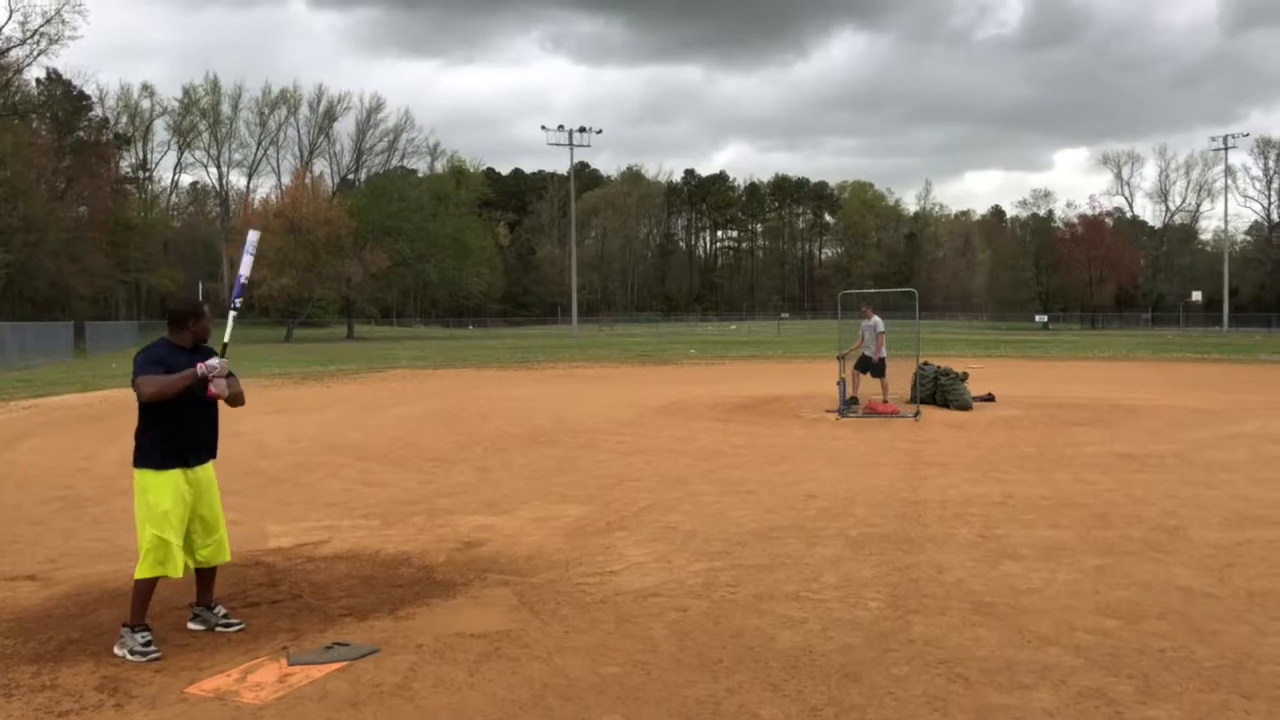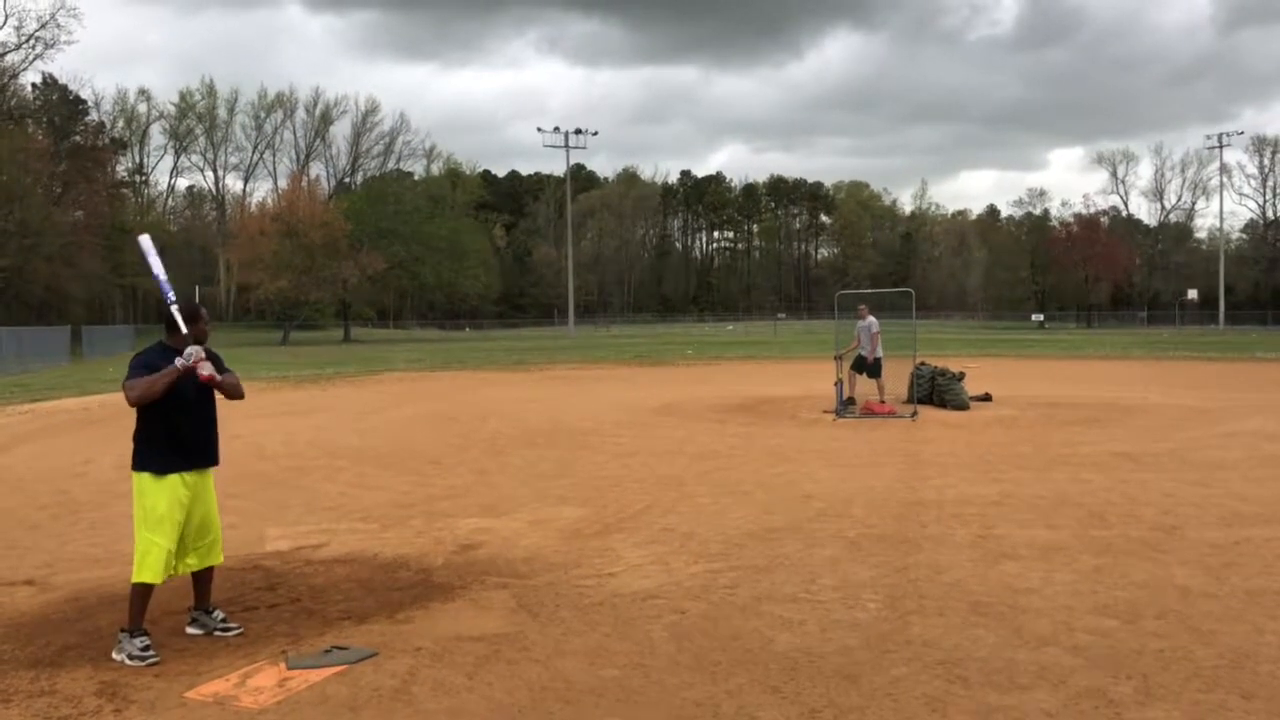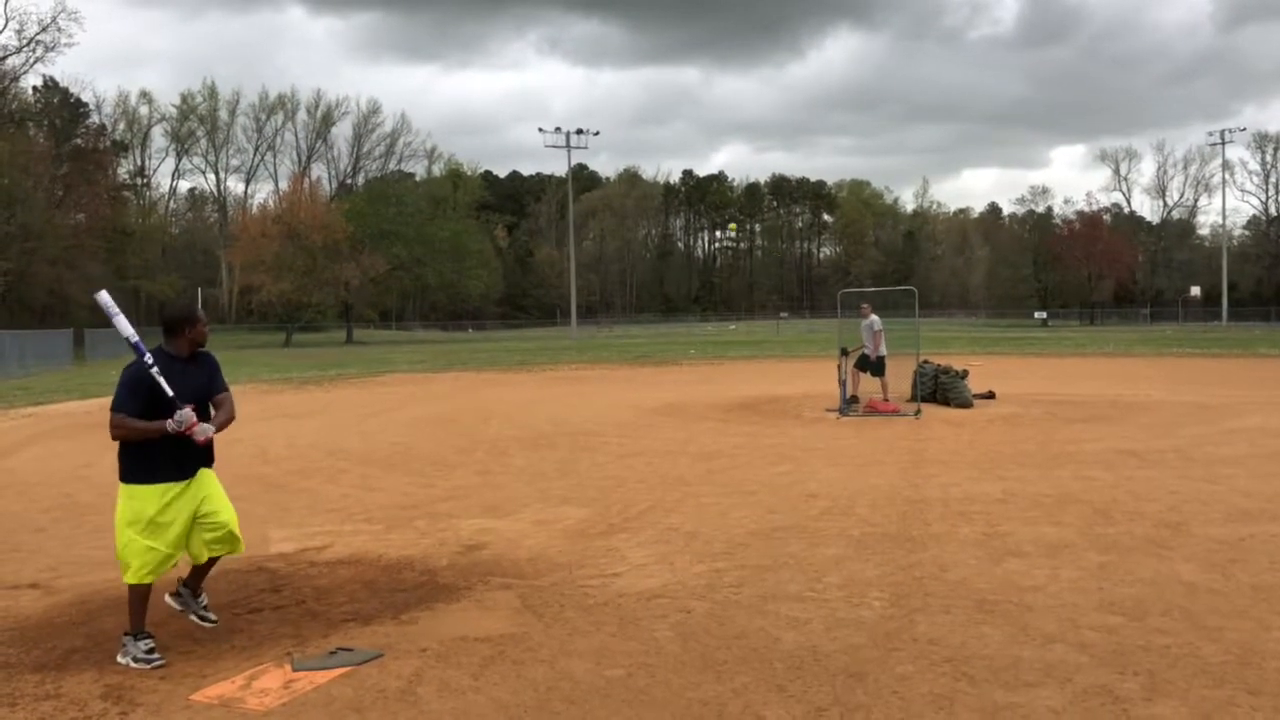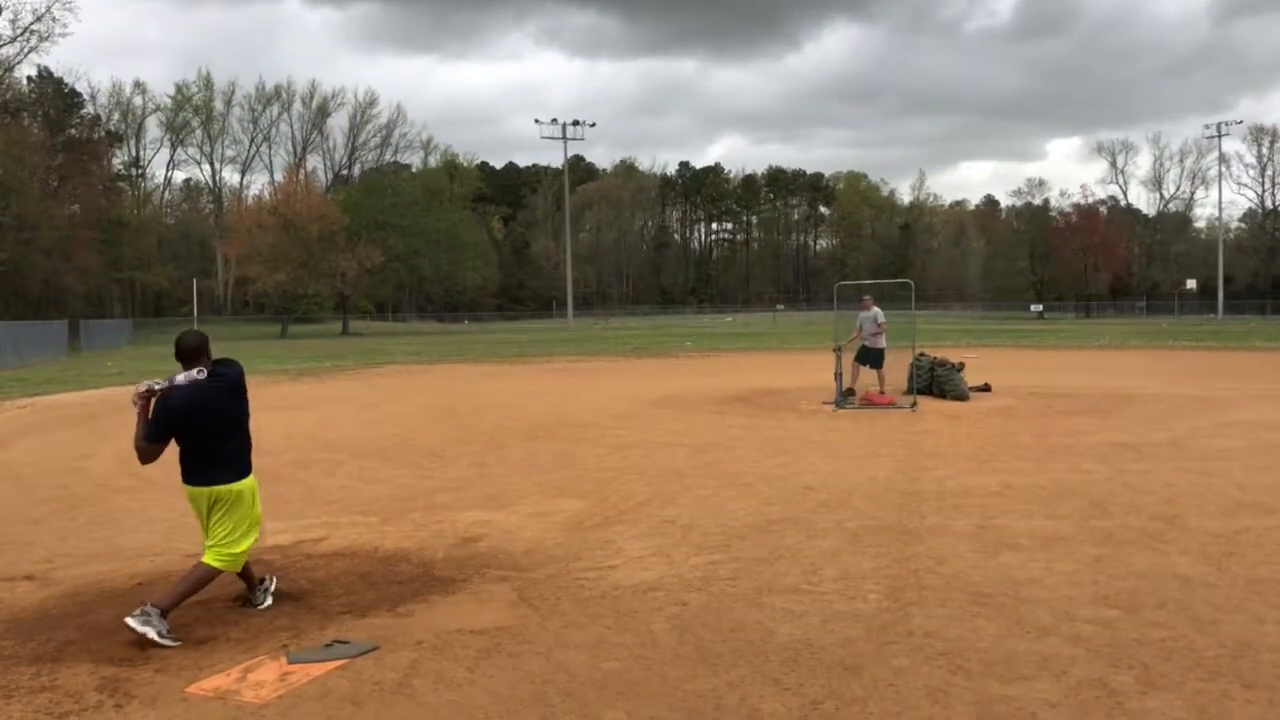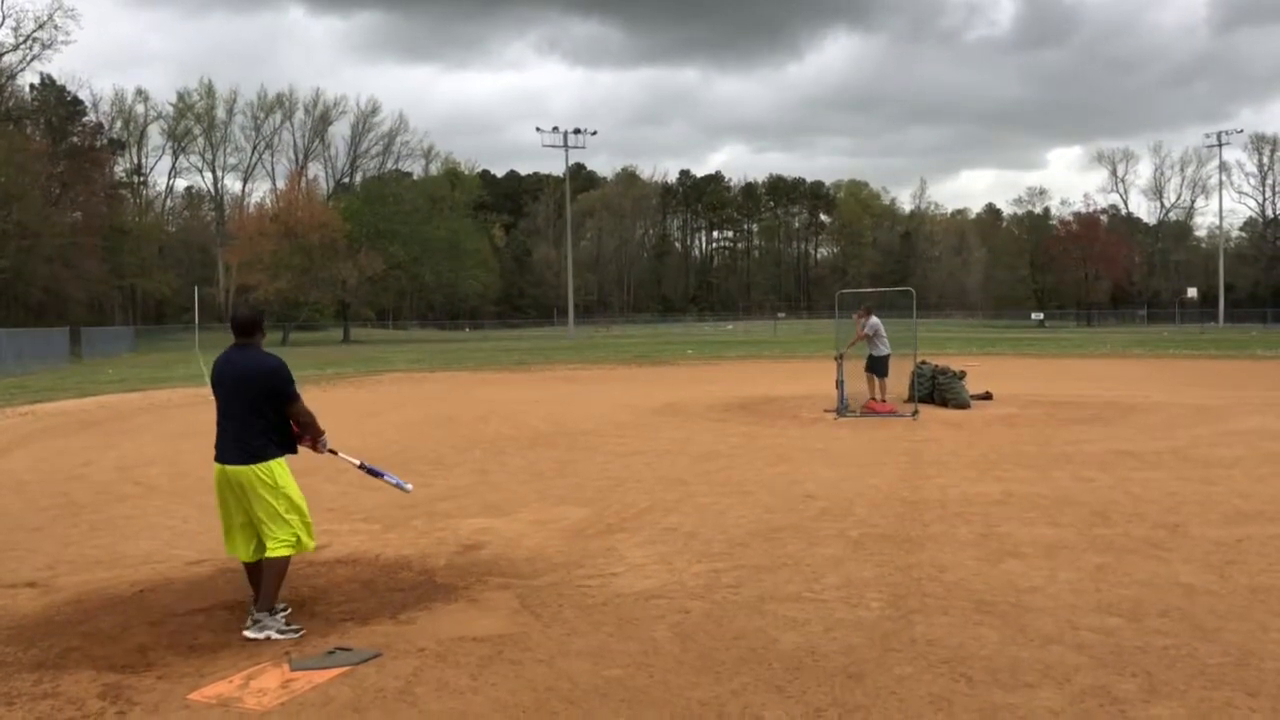
dt=1s
person 1, frame 1
left shoulder: (207, 355)
right shoulder: (152, 355)
left elbow: (239, 397)
right elbow: (148, 391)
left wrist: (224, 388)
right wrist: (198, 371)
left hip: (200, 464)
right hip: (160, 467)
left knee: (209, 539)
right knee: (158, 548)
left ankle: (203, 609)
right ankle: (133, 630)
person 1, frame 2
left shoulder: (205, 357)
right shoulder: (148, 359)
left elbow: (237, 391)
right elbow: (134, 395)
left wrist: (215, 376)
right wrist: (178, 366)
left hip: (199, 467)
right hip: (158, 472)
left knee: (205, 541)
right knee: (153, 552)
left ankle: (202, 614)
right ankle: (131, 635)
person 1, frame 3
left shoulder: (206, 363)
right shoulder: (142, 371)
left elbow: (227, 408)
right elbow: (118, 428)
left wrist: (209, 428)
right wrist: (170, 427)
left hip: (196, 471)
right hip: (149, 481)
left knee: (224, 526)
right knee: (145, 558)
left ankle: (188, 591)
right ankle: (135, 638)
person 1, frame 4
left shoulder: (172, 402)
right shoulder: (233, 372)
left elbow: (145, 454)
left wrist: (142, 409)
left hip: (196, 484)
right hip: (236, 480)
left knee: (226, 540)
right knee: (220, 554)
left ankle: (255, 587)
right ankle: (154, 612)
person 1, frame 5
left shoulder: (220, 364)
right shoulder: (270, 365)
right elbow: (299, 414)
left wrist: (293, 433)
right wrist: (318, 436)
left hip: (227, 462)
right hip: (261, 463)
left knee: (249, 535)
right knee: (285, 534)
left ankle: (263, 605)
right ankle: (264, 618)
